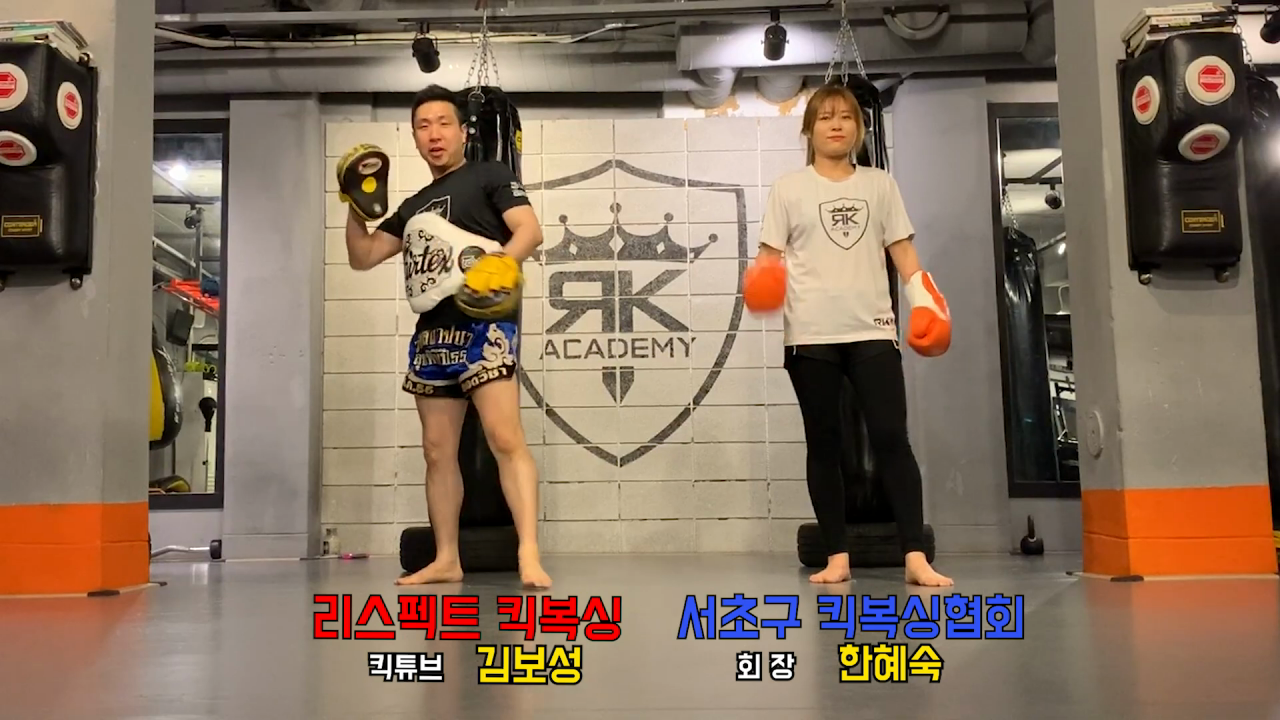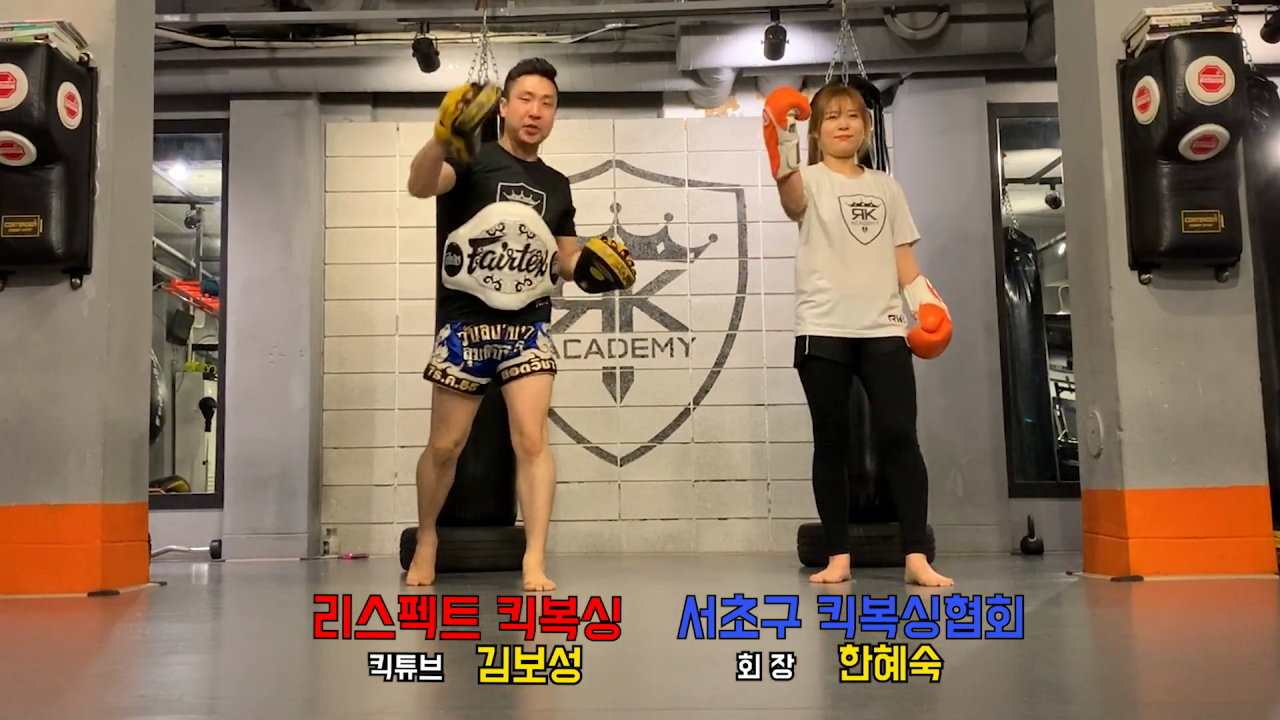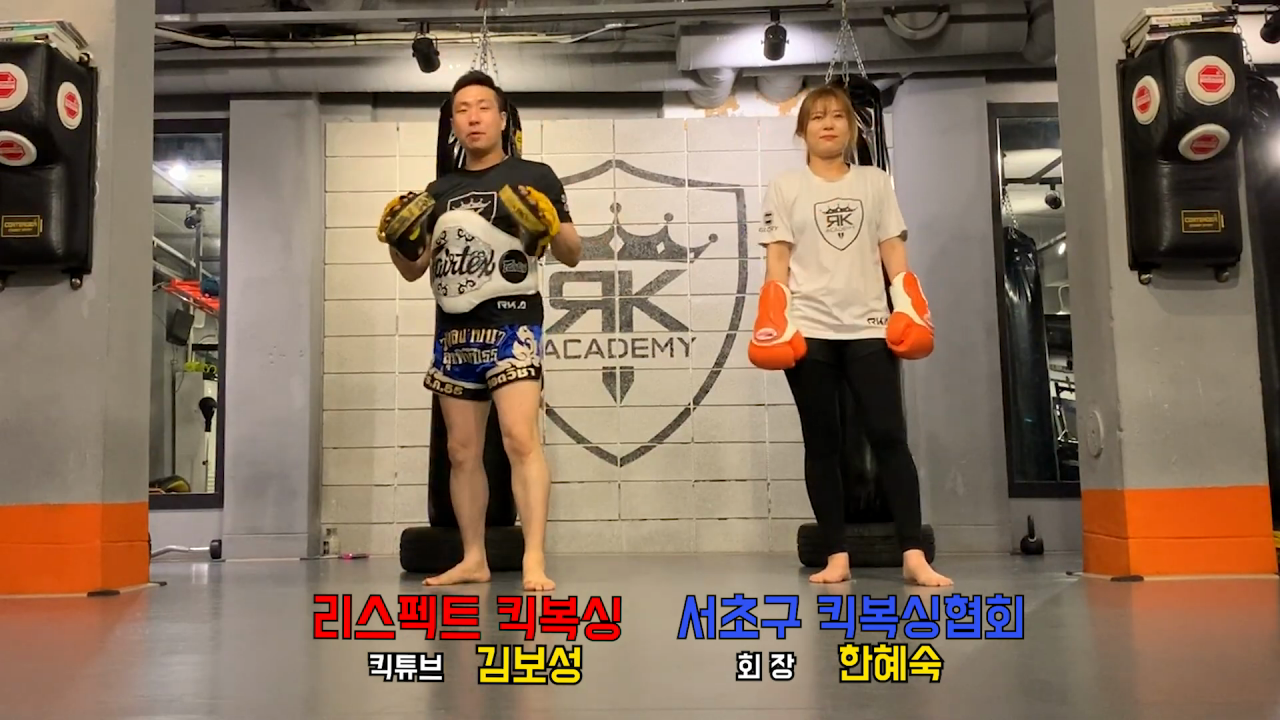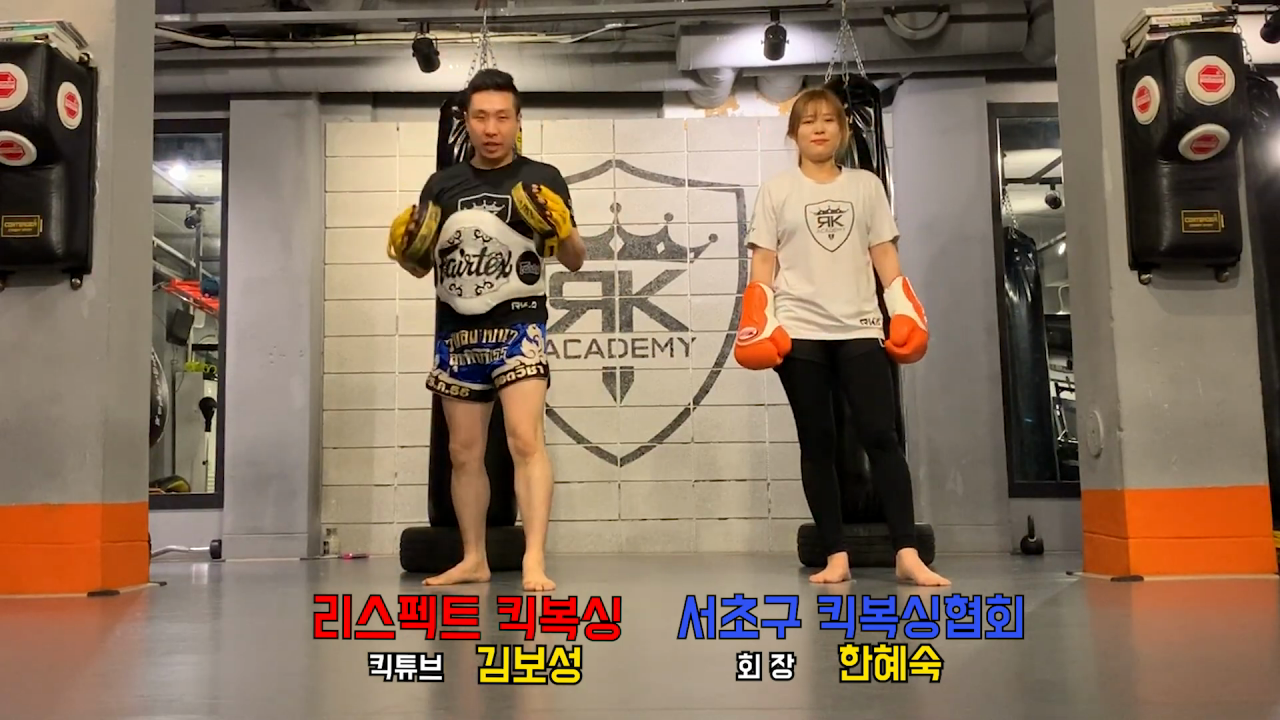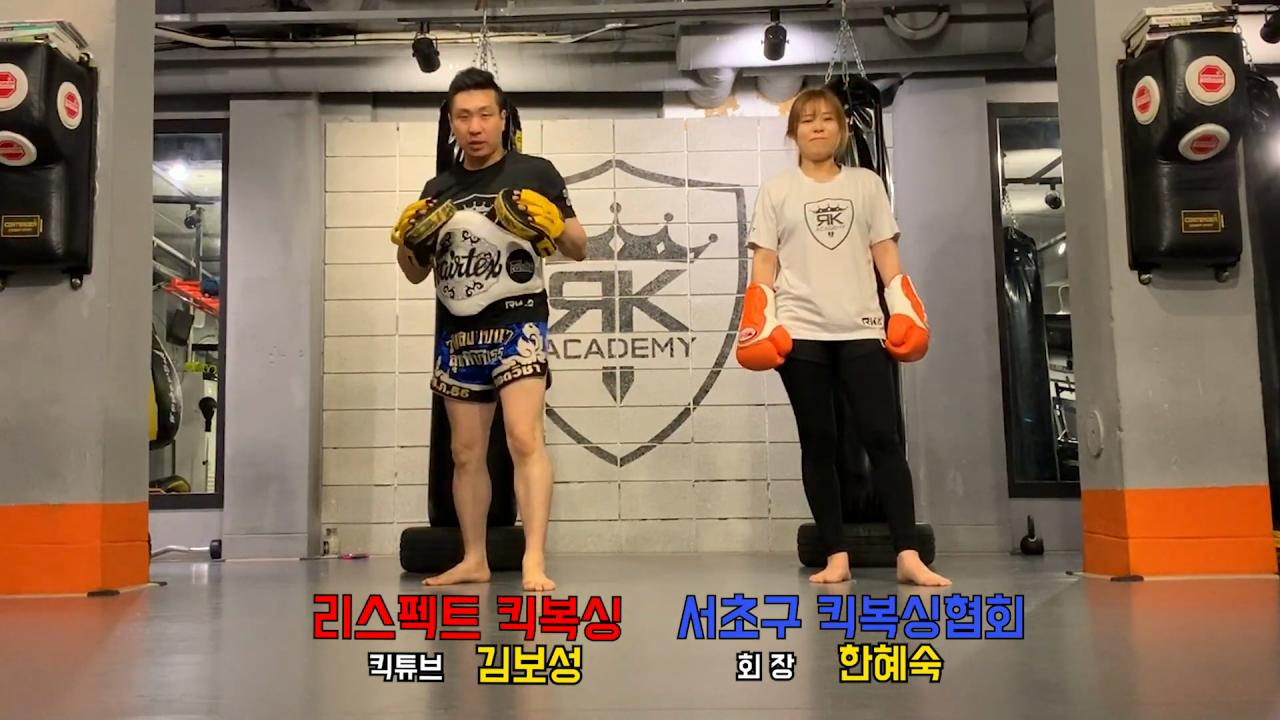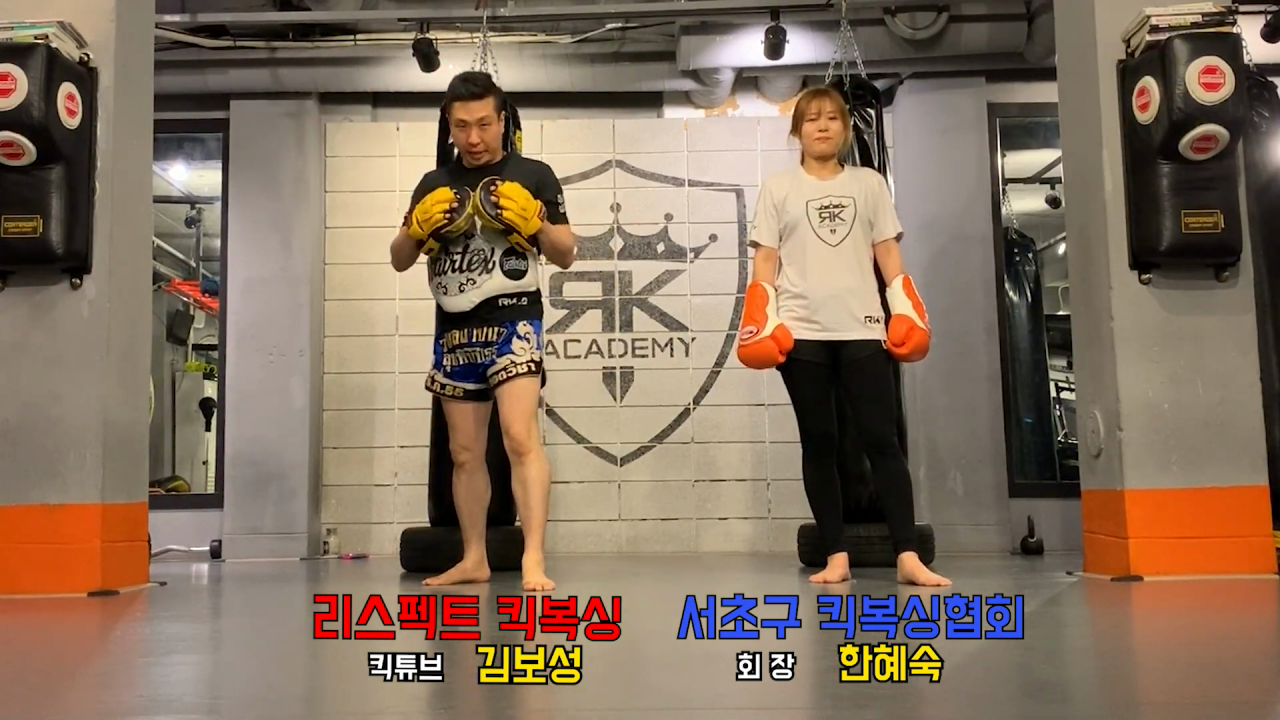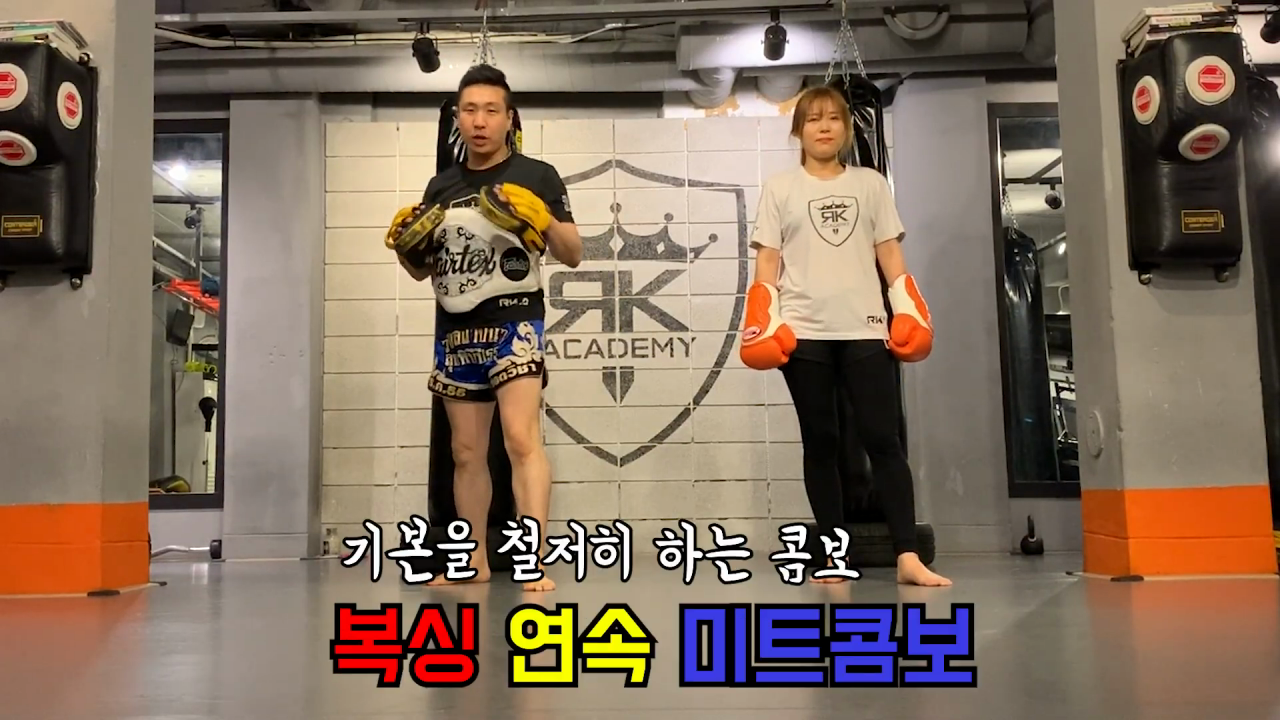
dt=0.7s
person 1, frame 1
left shoulder: (491, 175)
right shoulder: (414, 206)
left elbow: (529, 230)
right elbow: (362, 258)
left wrist: (502, 264)
right wrist: (356, 206)
left hip: (483, 325)
right hip: (431, 332)
left knee: (505, 437)
right knee: (437, 450)
left ankle: (529, 555)
right ankle: (446, 559)
person 1, frame 2
left shoulder: (557, 185)
right shoulder: (473, 157)
left elbow: (565, 259)
right elbow: (420, 185)
left wrist: (599, 265)
right wrist: (444, 132)
left hip: (528, 326)
right hip: (465, 323)
left knee: (531, 439)
right knee: (445, 445)
left ankle: (534, 563)
right ankle: (426, 539)
person 1, frame 3
left shoulder: (534, 176)
right shoulder: (440, 190)
left elbow: (573, 253)
right elbow: (412, 270)
left wrist: (548, 224)
right wrist: (395, 238)
left hip: (511, 325)
right hip: (454, 333)
left knee: (521, 439)
right knee: (461, 451)
left ankle: (534, 563)
right ankle: (473, 558)
person 1, frame 4
left shoulder: (541, 178)
right shoulder: (442, 184)
left elbow: (575, 261)
right elbow: (422, 265)
left wrist: (560, 228)
right wrist: (405, 248)
left hip: (518, 326)
right hip: (457, 334)
left knee: (525, 439)
right knee: (463, 452)
left ankle: (534, 562)
right ankle: (473, 559)
person 1, frame 5
left shoulder: (534, 172)
right shoulder: (438, 189)
left elbow: (579, 249)
right elbow: (415, 274)
left wrist: (553, 226)
right wrist: (406, 239)
left hip: (517, 324)
right hip: (458, 333)
left knee: (524, 437)
right knee: (465, 452)
left ankle: (534, 562)
right ankle: (474, 560)
person 1, frame 6
left shoulder: (532, 174)
right shoulder: (435, 184)
left elbow: (566, 254)
right elbow: (398, 260)
left wrist: (533, 221)
right wrist: (419, 226)
left hip: (512, 322)
right hip: (454, 331)
left knee: (520, 437)
right knee: (464, 452)
left ankle: (534, 560)
right ankle: (474, 558)
person 1, frame 7
left shoulder: (537, 176)
right shoulder: (441, 186)
left elbow: (573, 253)
right elbow: (422, 270)
left wrist: (541, 221)
right wrist: (403, 243)
left hip: (513, 323)
right hip: (455, 331)
left knee: (522, 438)
right knee: (466, 452)
left ankle: (533, 561)
right ankle: (476, 559)
person 2, frame 1
left shoulder: (880, 184)
right shoulder: (789, 188)
left elbow: (903, 251)
right elbow: (771, 255)
left wrist: (927, 303)
left hip: (873, 331)
right hip: (810, 336)
left knee: (891, 438)
right knee: (824, 445)
left ankle: (915, 555)
right ankle: (837, 556)
person 2, frame 2
left shoulder: (886, 186)
right shoulder: (809, 179)
left elbow: (902, 256)
right elbow: (794, 202)
left wrist: (928, 305)
right wrist: (784, 143)
left hip: (884, 328)
right hip: (823, 329)
left knee: (899, 437)
right knee: (831, 443)
left ankle: (917, 556)
right ankle: (838, 556)
person 2, frame 3
left shoulder: (875, 182)
right shoulder: (785, 187)
left elbow: (892, 250)
right elbow: (777, 261)
left wrist: (909, 309)
right wrist: (774, 323)
left hip: (868, 328)
right hip: (809, 334)
left knee: (888, 436)
right knee: (822, 443)
left ankle: (913, 554)
right ankle: (836, 556)
person 2, frame 4
left shoulder: (867, 185)
right shoulder: (777, 190)
left elbow: (885, 255)
right elbow: (764, 261)
left wrist: (904, 313)
right wrist: (760, 320)
left hip: (860, 330)
right hip: (799, 332)
left knee: (881, 436)
right knee: (817, 442)
left ankle: (908, 554)
right ankle: (836, 556)
person 2, frame 5
left shoulder: (866, 183)
right shoulder: (776, 190)
left elbow: (885, 252)
right elbow: (764, 262)
left wrist: (904, 311)
right wrist: (762, 320)
left hip: (860, 329)
right hip: (800, 333)
left knee: (882, 436)
right knee: (818, 443)
left ankle: (908, 555)
right ankle: (836, 556)
person 2, frame 6
left shoulder: (869, 183)
right shoulder: (778, 189)
left elbow: (888, 252)
right elbow: (766, 259)
left wrist: (906, 311)
right wrist: (763, 318)
left hip: (862, 330)
right hip: (801, 333)
left knee: (882, 439)
right knee: (819, 443)
left ankle: (908, 556)
right ankle: (836, 556)
person 2, frame 7
left shoulder: (871, 183)
right shoulder: (780, 189)
left elbow: (889, 252)
right elbow: (768, 260)
left wrist: (908, 311)
right wrist: (765, 320)
left hip: (865, 329)
right hip: (803, 333)
left knee: (883, 438)
right knee: (820, 443)
left ankle: (908, 556)
